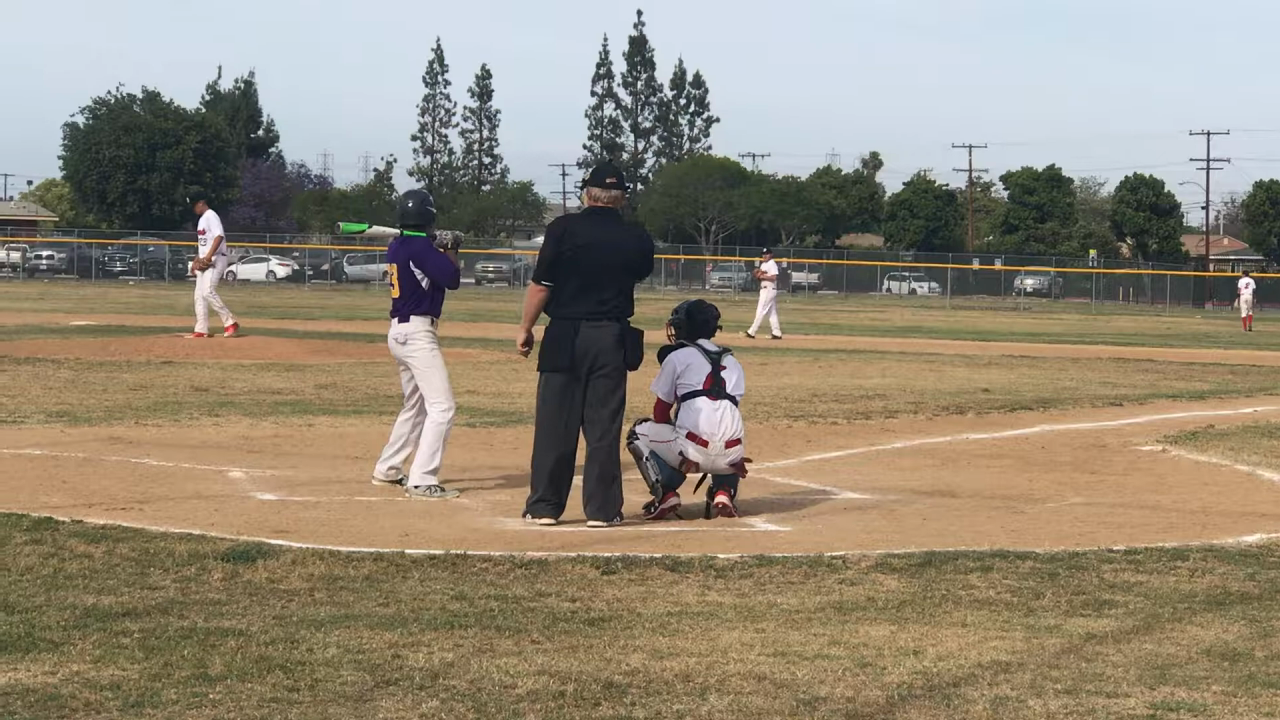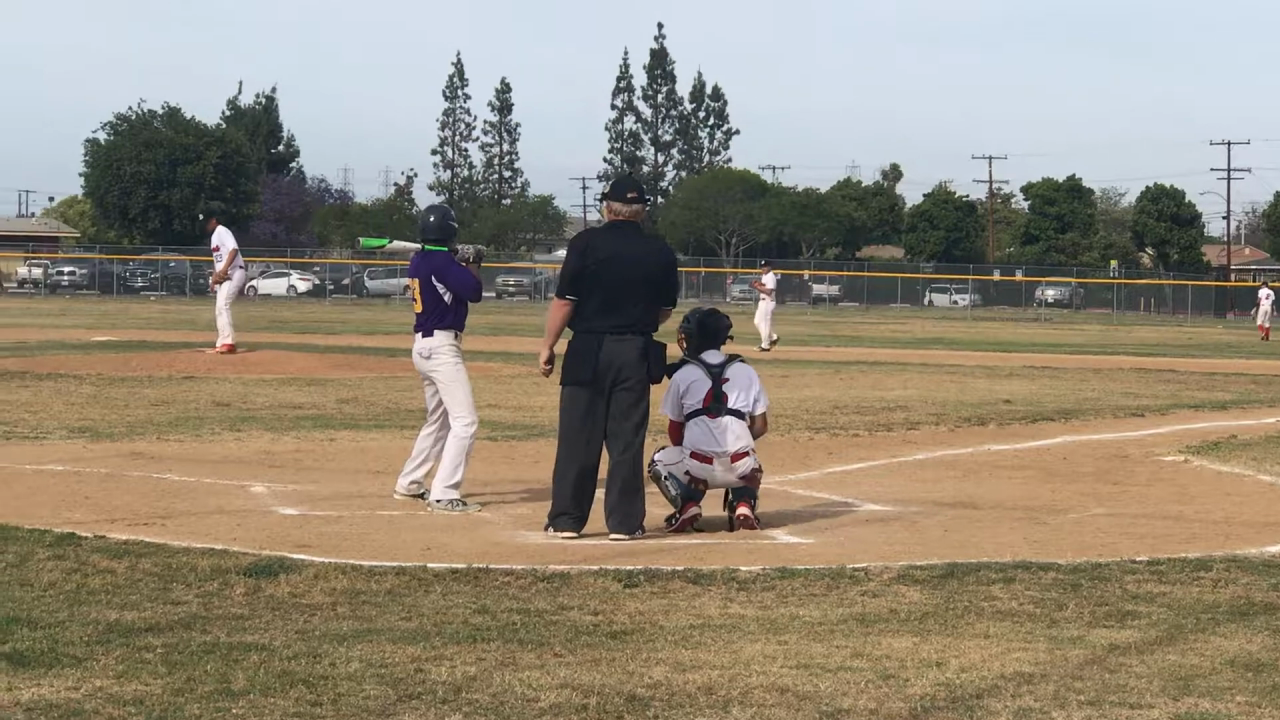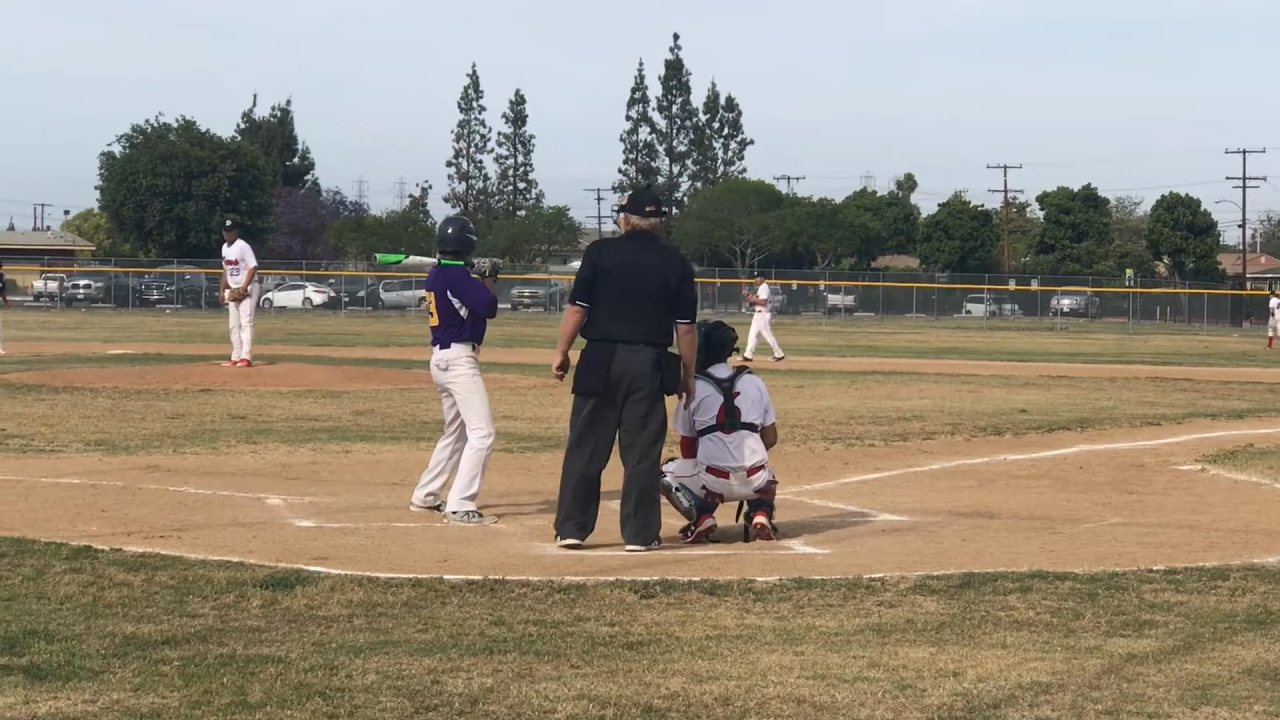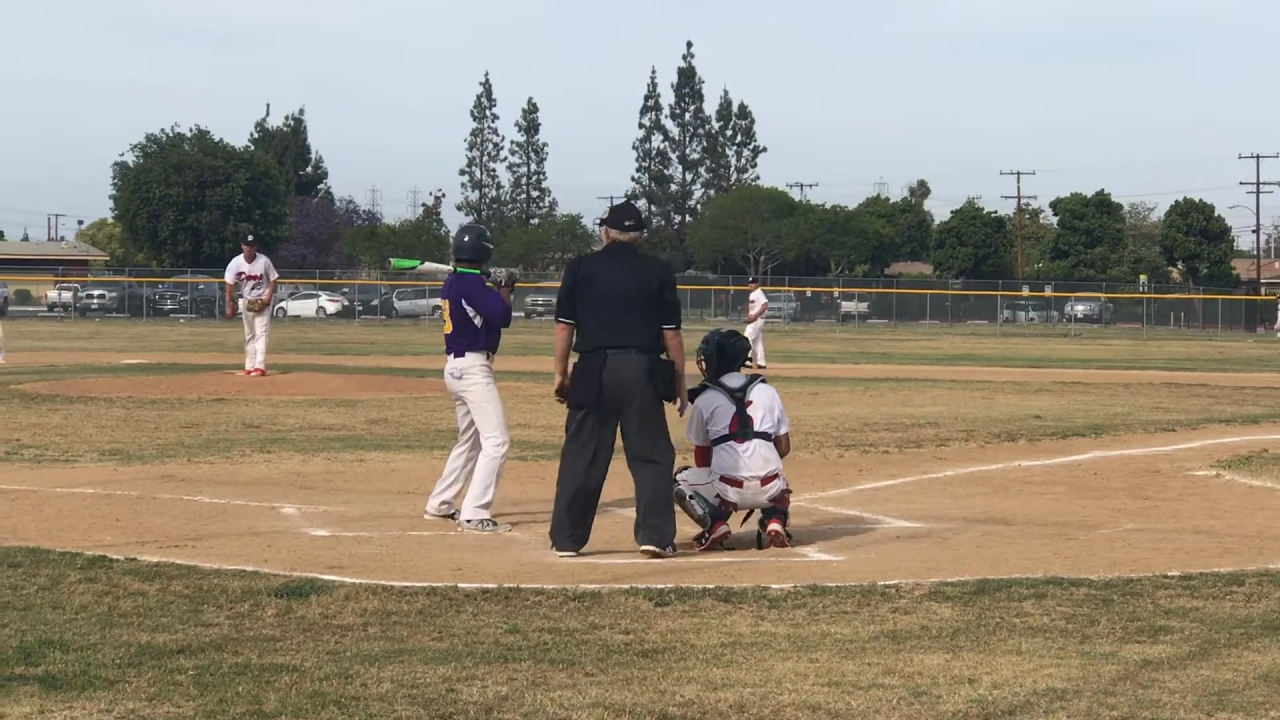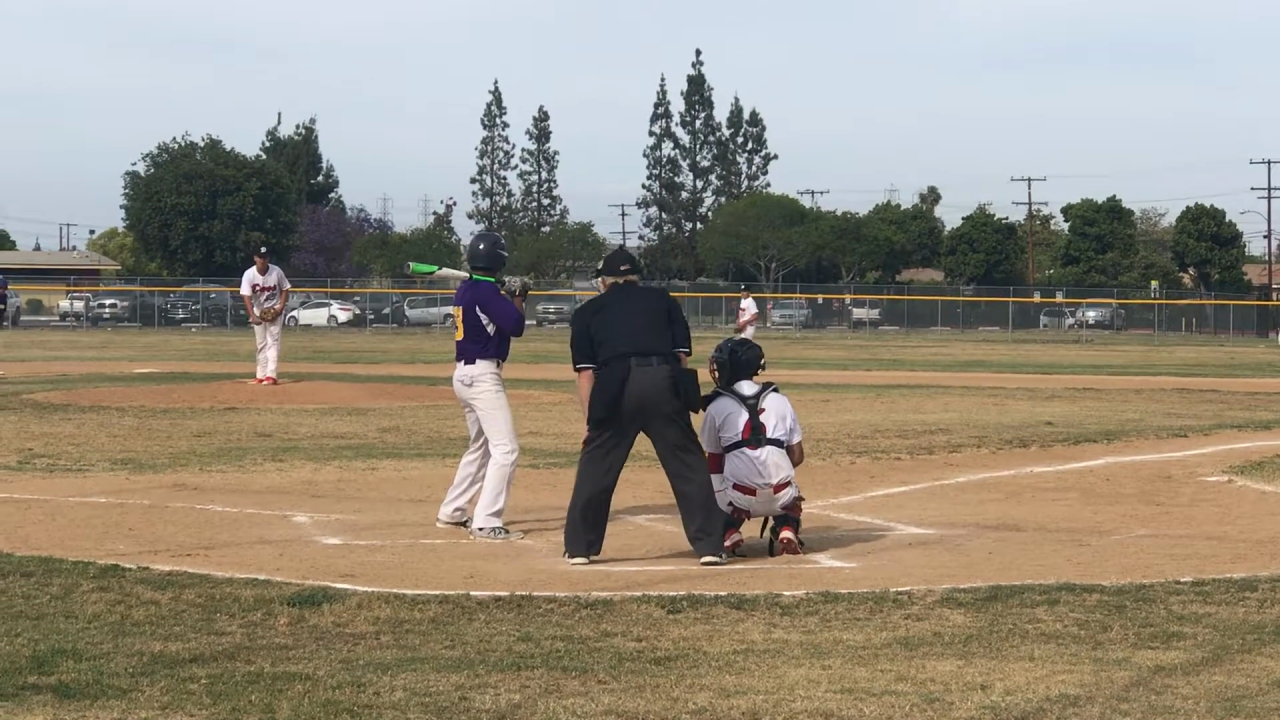
dt=0.4s
person 1, frame 1
left shoulder: (564, 228)
right shoulder: (638, 239)
left elbow: (541, 286)
left wrist: (525, 329)
left hip: (565, 336)
right hip: (612, 339)
left knee: (555, 423)
right knee: (605, 427)
left ankle: (544, 505)
right ankle: (602, 509)
person 1, frame 2
left shoulder: (586, 243)
right shoulder: (660, 252)
left elbow: (564, 301)
right elbow: (665, 309)
left wrist: (547, 346)
left hip: (588, 351)
right hip: (636, 353)
left knee: (577, 437)
right knee: (627, 441)
left ankle: (566, 519)
right ankle: (625, 522)
person 1, frame 3
left shoulder: (600, 251)
right shoulder: (676, 263)
left elbow: (577, 309)
right elbow: (685, 327)
left wrist: (561, 352)
right wrist: (688, 375)
left hip: (601, 361)
right hip: (650, 364)
left knee: (585, 447)
right knee: (643, 452)
left ankle: (571, 527)
right ankle: (640, 533)
person 1, frame 4
left shoulder: (581, 267)
right shoulder: (657, 271)
left elbow: (564, 326)
right elbow: (671, 333)
left wrist: (561, 373)
right wrist: (680, 381)
left hip: (594, 371)
right hip: (642, 371)
left knee: (581, 457)
right knee: (652, 457)
left ankle: (566, 538)
right ankle: (655, 536)
person 1, frame 5
left shoulder: (587, 311)
right shoulder: (663, 300)
left elbow: (586, 372)
right elbow: (682, 356)
left wrist: (590, 422)
right wrist: (682, 399)
left hip: (615, 387)
right hip: (664, 382)
left knee: (595, 467)
right knee: (688, 465)
left ankle: (579, 547)
right ankle: (709, 546)
person 2, frame 1
left shoulder: (397, 246)
right shoulder: (420, 246)
right elbow: (452, 279)
left wrist: (438, 248)
right wrist: (451, 250)
left hip: (401, 331)
right hip: (417, 333)
left knee: (415, 406)
right knee: (441, 407)
left ankle: (386, 470)
right ankle: (422, 481)
person 2, frame 2
left shoulder: (419, 260)
right shoulder: (442, 260)
right elbow: (474, 292)
left wrist: (460, 262)
right wrist: (472, 264)
left hip: (425, 345)
right hip: (441, 347)
left knee: (438, 421)
right knee: (465, 421)
left ankle: (408, 484)
right ankle: (444, 495)
person 2, frame 3
left shoulder: (436, 274)
right shoulder: (457, 275)
right elbow: (489, 307)
left wrist: (479, 279)
right wrist: (489, 279)
left hip: (443, 358)
right hip: (459, 360)
left knee: (456, 433)
right knee: (482, 433)
left ankle: (425, 496)
right ankle: (460, 507)
person 2, frame 4
left shoulder: (452, 282)
right shoulder: (472, 283)
right elbow: (503, 317)
left wrist: (495, 288)
right wrist: (504, 289)
left hip: (458, 366)
right hip: (473, 368)
left knee: (469, 441)
right knee: (496, 441)
left ankle: (439, 504)
right ankle: (474, 515)
person 2, frame 5
left shoulder: (465, 289)
right shoulder: (486, 290)
right elbow: (516, 326)
left wrist: (508, 297)
right wrist: (517, 298)
left hip: (467, 373)
right hip: (482, 376)
left knee: (480, 448)
right knee: (505, 449)
left ankle: (451, 512)
right ankle: (486, 523)
person 3, frame 1
left shoulder: (677, 356)
right shoulder: (733, 363)
left elbow: (660, 413)
left wrist: (675, 438)
left hip: (691, 449)
right hip: (728, 456)
left knee: (639, 433)
left ankle: (665, 494)
right ankle: (724, 492)
person 3, frame 2
left shoulder: (683, 374)
right shoulder: (747, 372)
left elbow: (675, 431)
right elbow: (760, 427)
left hip: (699, 467)
right hip: (740, 468)
left knee: (660, 460)
left ankle: (686, 504)
right ankle: (744, 504)
person 3, frame 3
left shoulder: (693, 389)
right shoulder: (755, 383)
left elbow: (688, 447)
right elbow: (770, 438)
left wrist: (700, 467)
left hip: (713, 482)
right hip: (754, 481)
left knee: (668, 472)
left ankle: (700, 517)
right ankle: (761, 514)
person 3, frame 4
left shoulder: (704, 399)
right shoulder: (768, 391)
left elbow: (701, 457)
right elbow: (783, 448)
left hip: (727, 491)
right hip: (767, 490)
left knee: (681, 480)
left ankle: (714, 524)
right ankle: (774, 522)
person 3, frame 5
left shoulder: (717, 406)
right shoulder: (780, 400)
left elbow: (714, 464)
right elbow: (797, 457)
left hip: (740, 498)
right hip: (781, 497)
left ankle: (728, 533)
right ankle: (788, 530)
